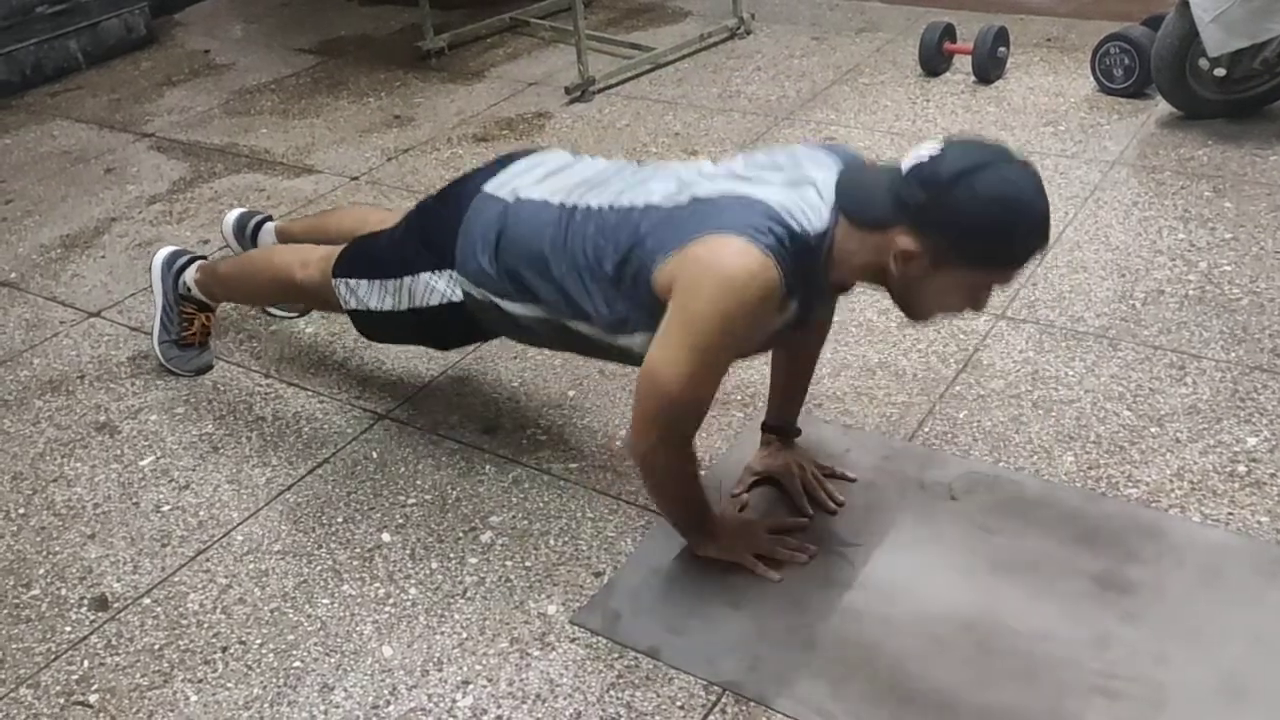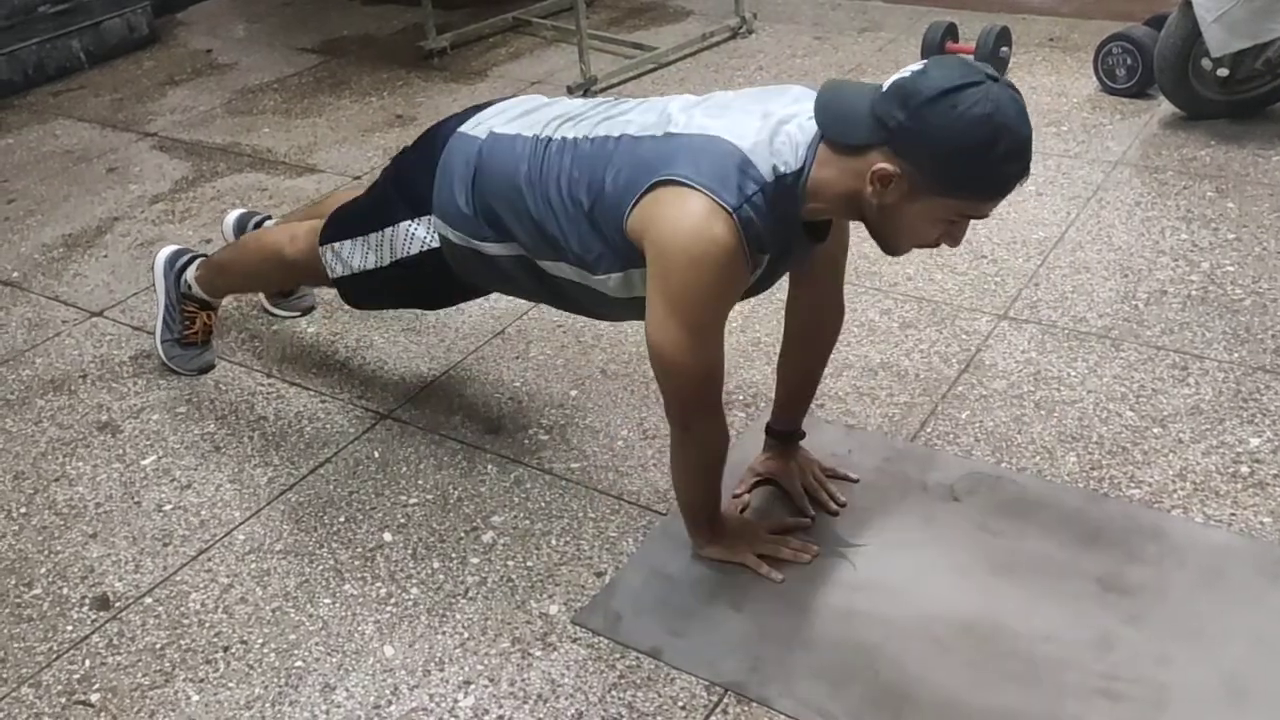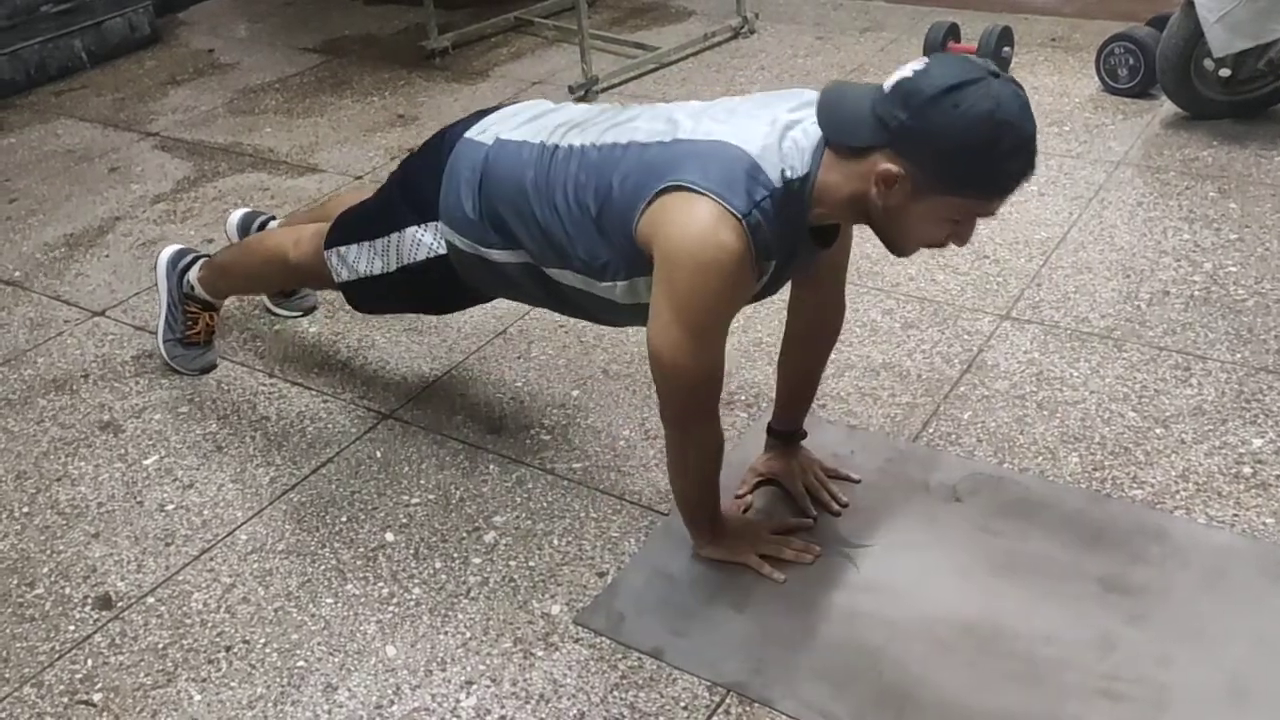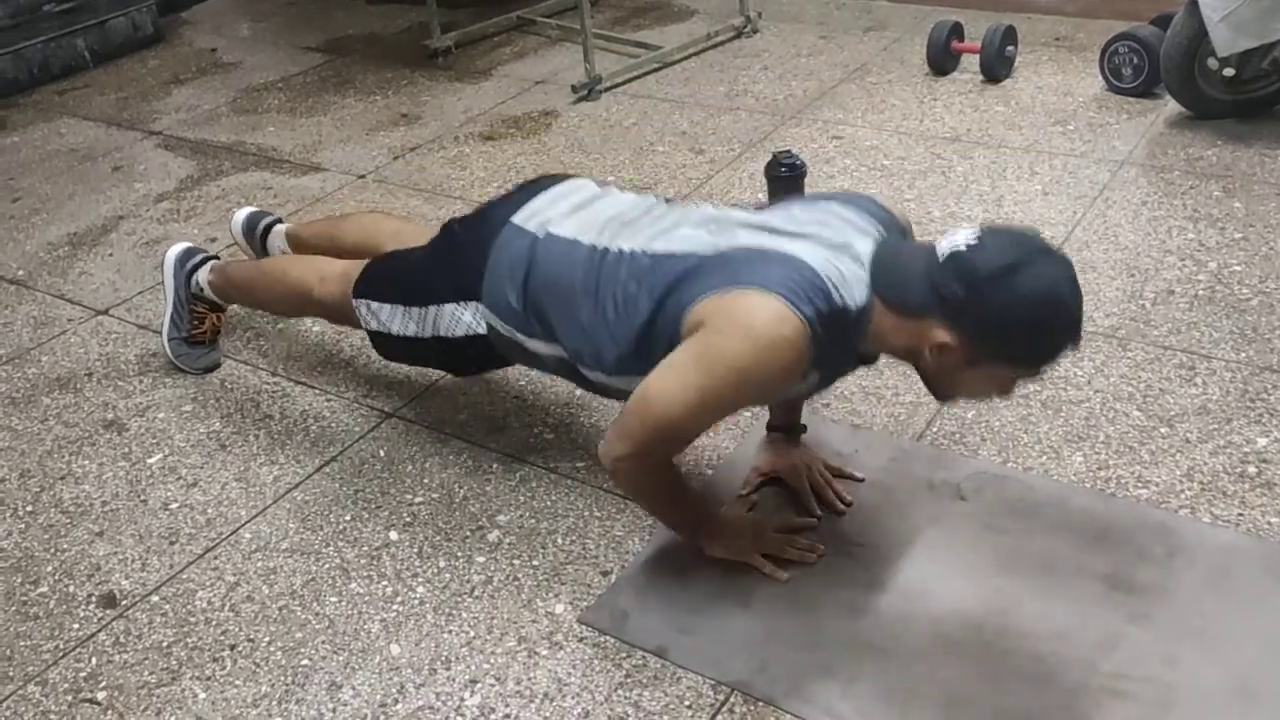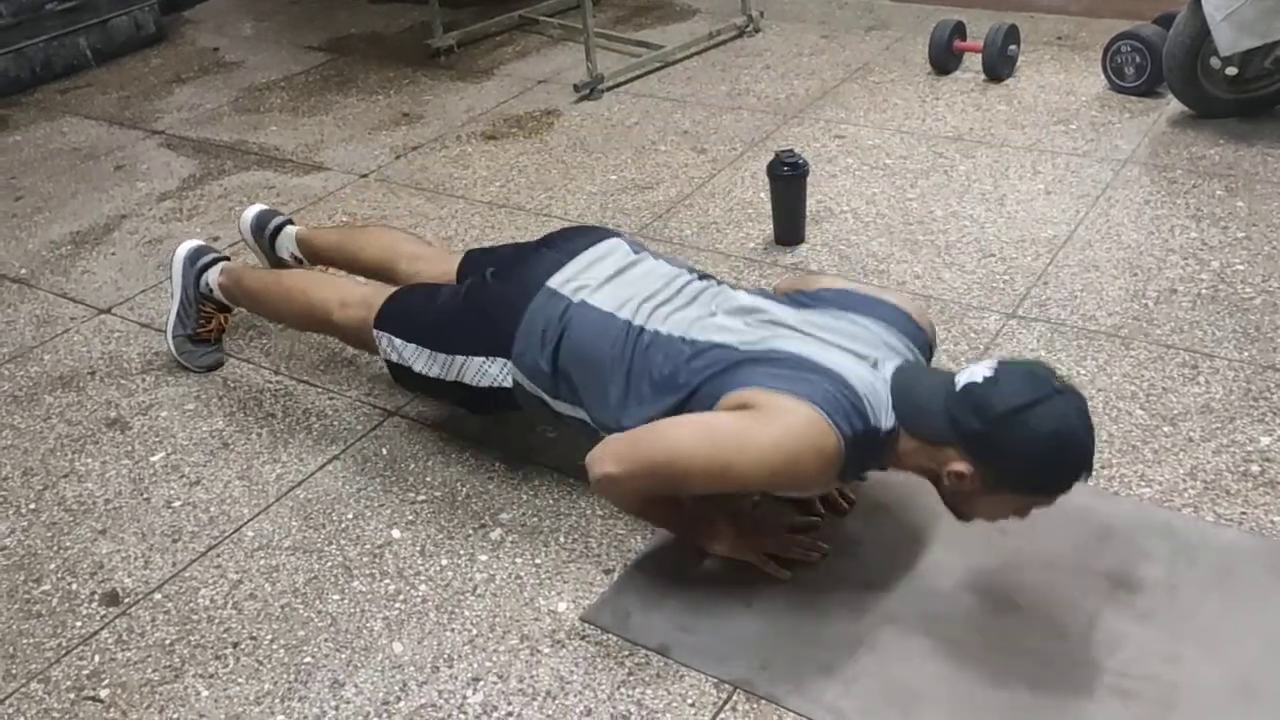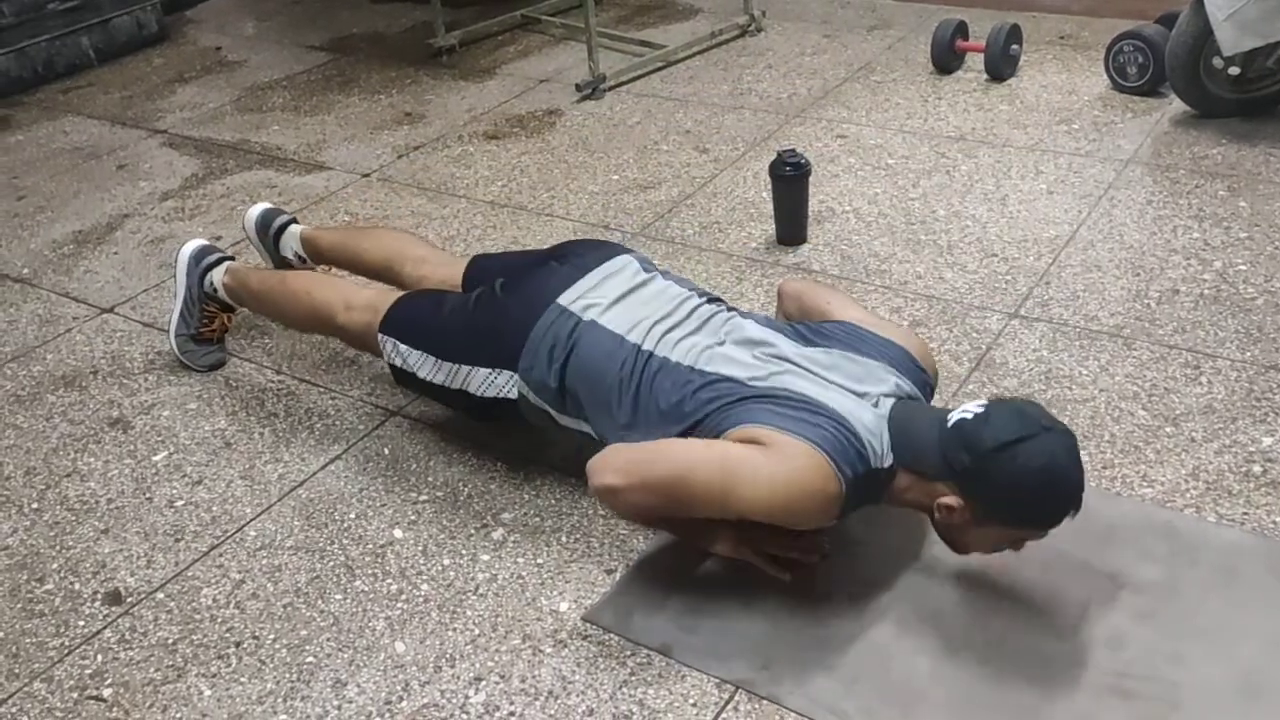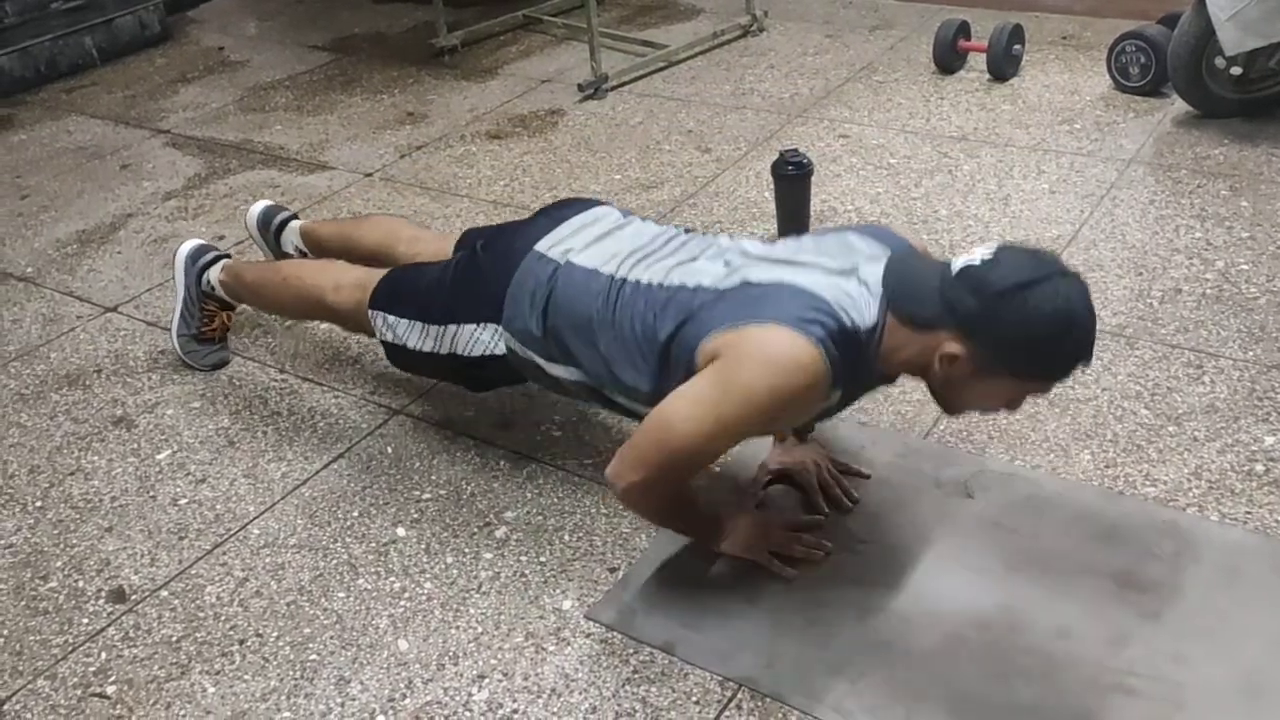
dt=0.3s
person 1, frame 1
left shoulder: (856, 190)
right shoulder: (742, 272)
left elbow: (806, 307)
right elbow: (653, 438)
left wrist: (781, 439)
right wrist: (709, 532)
left hip: (549, 194)
right hip: (483, 249)
left knee: (387, 234)
right knee: (336, 282)
left ankle: (265, 231)
right ankle: (192, 281)
person 1, frame 2
left shoulder: (837, 136)
right shoulder: (706, 226)
left elbow: (817, 304)
right elbow: (693, 413)
left wrist: (785, 445)
right wrist: (710, 531)
left hip: (531, 143)
right hip: (464, 192)
left knee: (352, 226)
right knee: (320, 252)
left ankle: (260, 223)
right ankle: (193, 280)
person 1, frame 3
left shoulder: (842, 132)
right shoulder: (714, 233)
left elbow: (819, 293)
right elbow: (689, 414)
left wrist: (787, 443)
right wrist: (714, 530)
left hip: (536, 146)
right hip: (470, 199)
left knee: (367, 220)
right knee: (324, 257)
left ankle: (267, 222)
right ankle: (197, 276)
person 1, frame 4
left shoulder: (886, 241)
right shoulder: (773, 331)
right elbow: (627, 453)
left wrist: (786, 438)
right wrist: (711, 533)
left hip: (576, 217)
right hip: (509, 279)
left knee: (407, 249)
right knee: (348, 294)
left ankle: (279, 235)
right ankle: (207, 279)
person 1, frame 5
left shoulder: (907, 330)
right shoulder: (805, 447)
right elbow: (613, 465)
right wrist: (716, 531)
left hip: (608, 269)
right hip: (544, 336)
left knee: (436, 270)
right knee: (368, 316)
left ankle: (286, 234)
right ankle: (213, 278)
person 1, frame 6
left shoulder: (907, 364)
right shoulder: (808, 484)
left elbow: (796, 290)
right elbow: (612, 474)
right wrist: (720, 533)
left hip: (614, 282)
right hip: (550, 348)
left knee: (437, 274)
right knee: (370, 317)
left ankle: (292, 235)
right ankle: (221, 276)
person 1, frame 7
left shoulder: (907, 268)
right shoulder: (789, 359)
right elbow: (633, 475)
left wrist: (795, 436)
right wrist: (718, 532)
left hip: (598, 237)
right hip: (529, 303)
left knee: (429, 250)
right knee: (361, 300)
left ankle: (291, 228)
right ankle: (216, 277)
